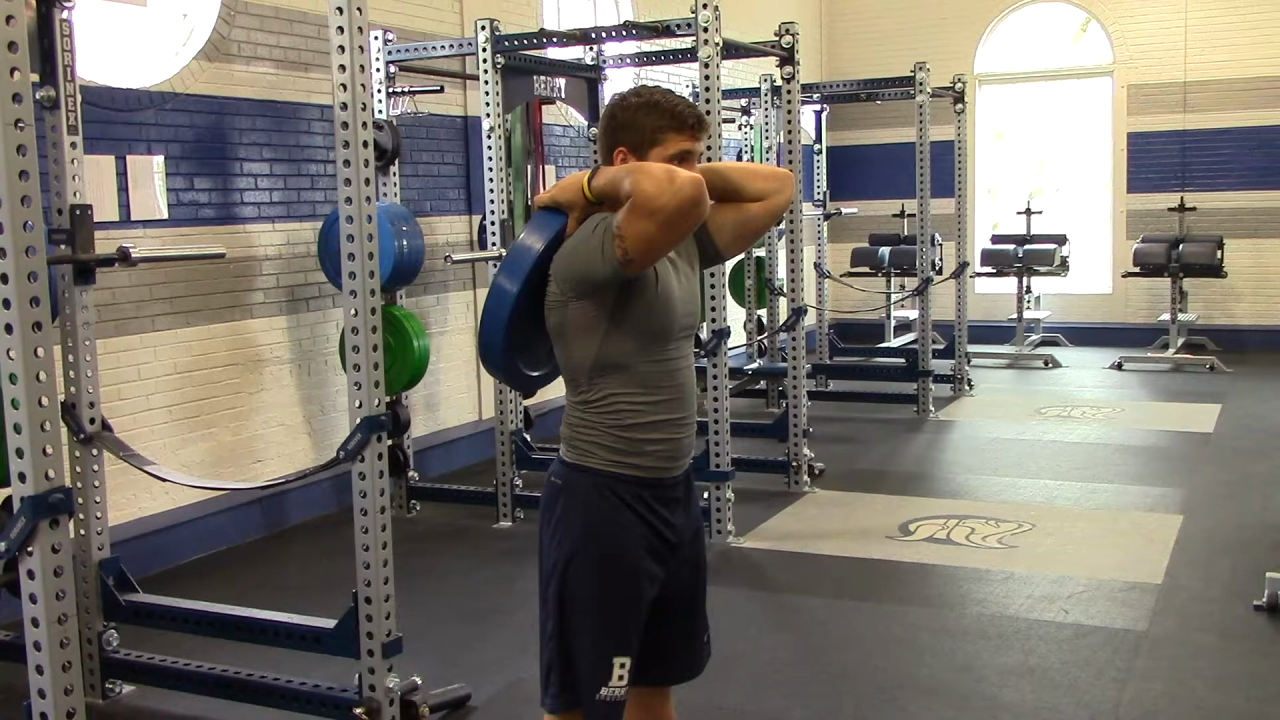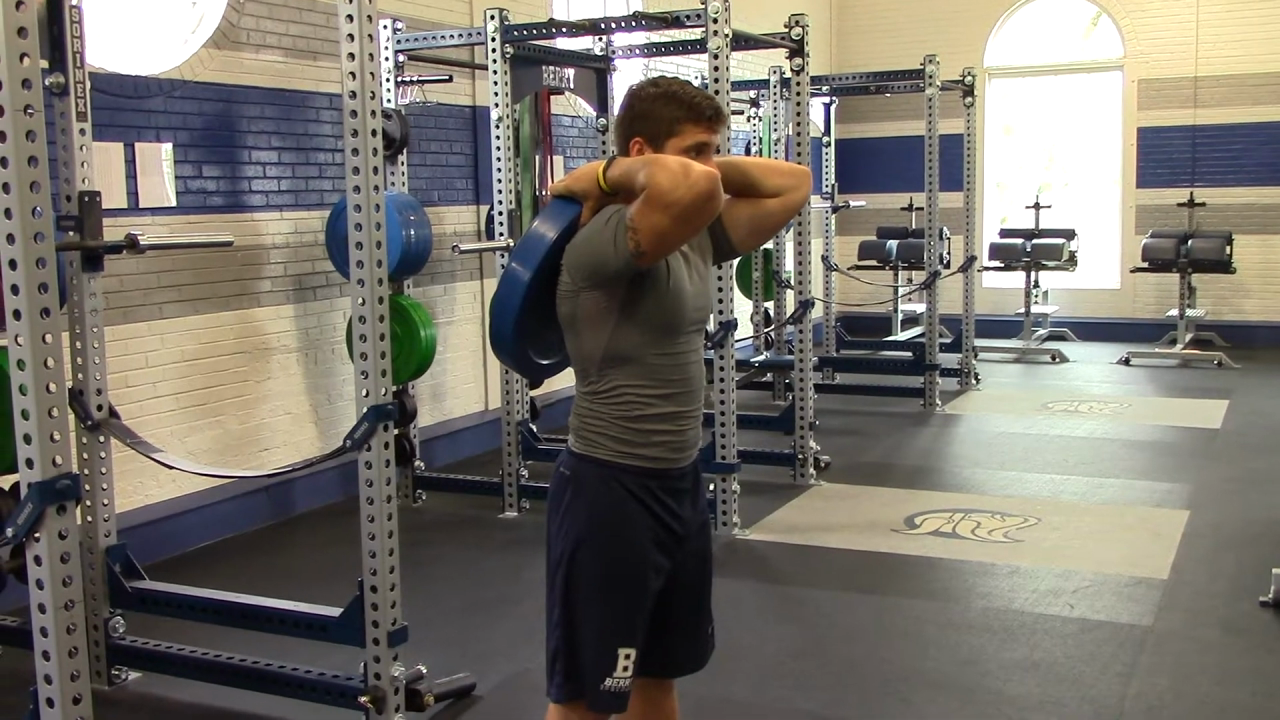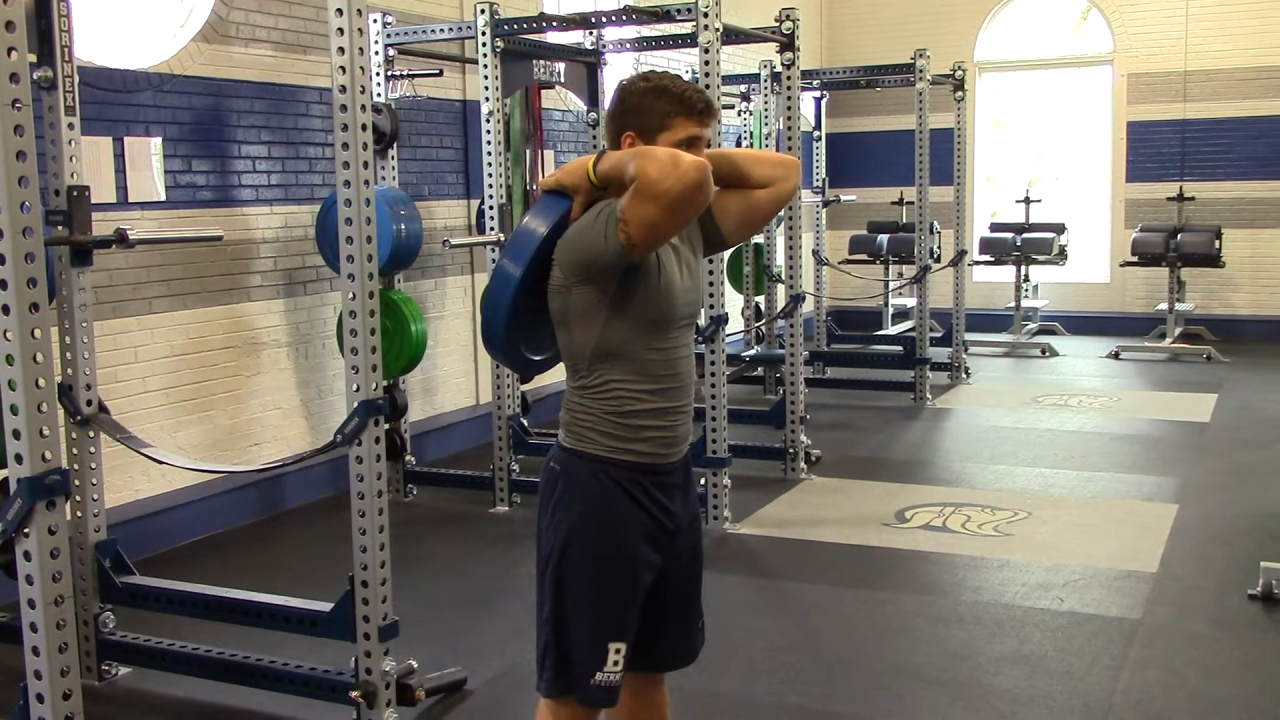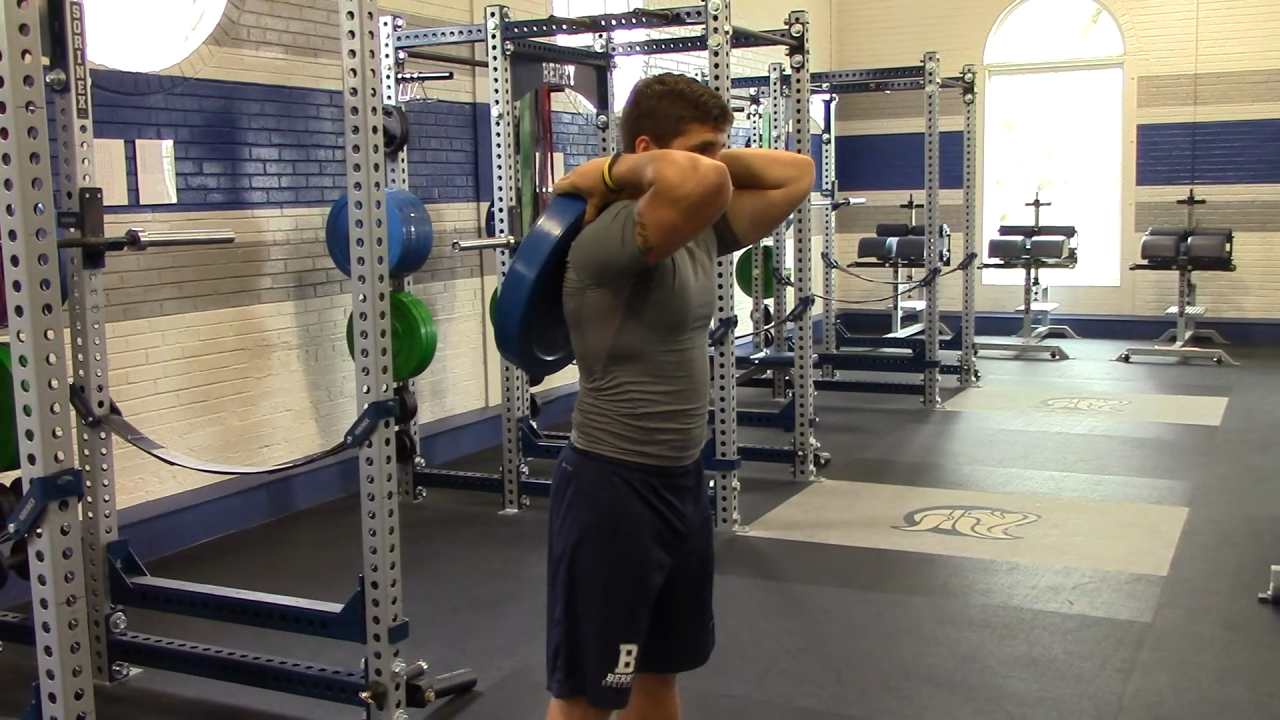
dt=1s
person 1, frame 1
left shoulder: (682, 242)
right shoulder: (592, 250)
left elbow: (776, 187)
right elbow: (680, 191)
left wrist: (688, 165)
right wrist: (593, 185)
left hip: (672, 491)
right hip: (601, 500)
person 1, frame 2
left shoulder: (694, 235)
right shoulder: (604, 242)
left elbow: (792, 184)
right elbow: (692, 187)
left wrist: (707, 161)
right wrist: (608, 175)
left hip: (679, 483)
right hip: (608, 491)
person 1, frame 3
left shoulder: (686, 228)
right shoulder: (597, 237)
left elbow: (782, 174)
right elbow: (681, 177)
left wrist: (699, 153)
right wrist: (598, 169)
left hip: (670, 477)
right hip: (600, 485)
left knee: (650, 667)
person 1, frame 4
left shoulder: (698, 229)
right shoulder: (611, 239)
left elbow: (796, 174)
right elbow: (700, 180)
left wrist: (711, 152)
right wrist: (612, 171)
left hip: (682, 480)
right hip: (612, 487)
